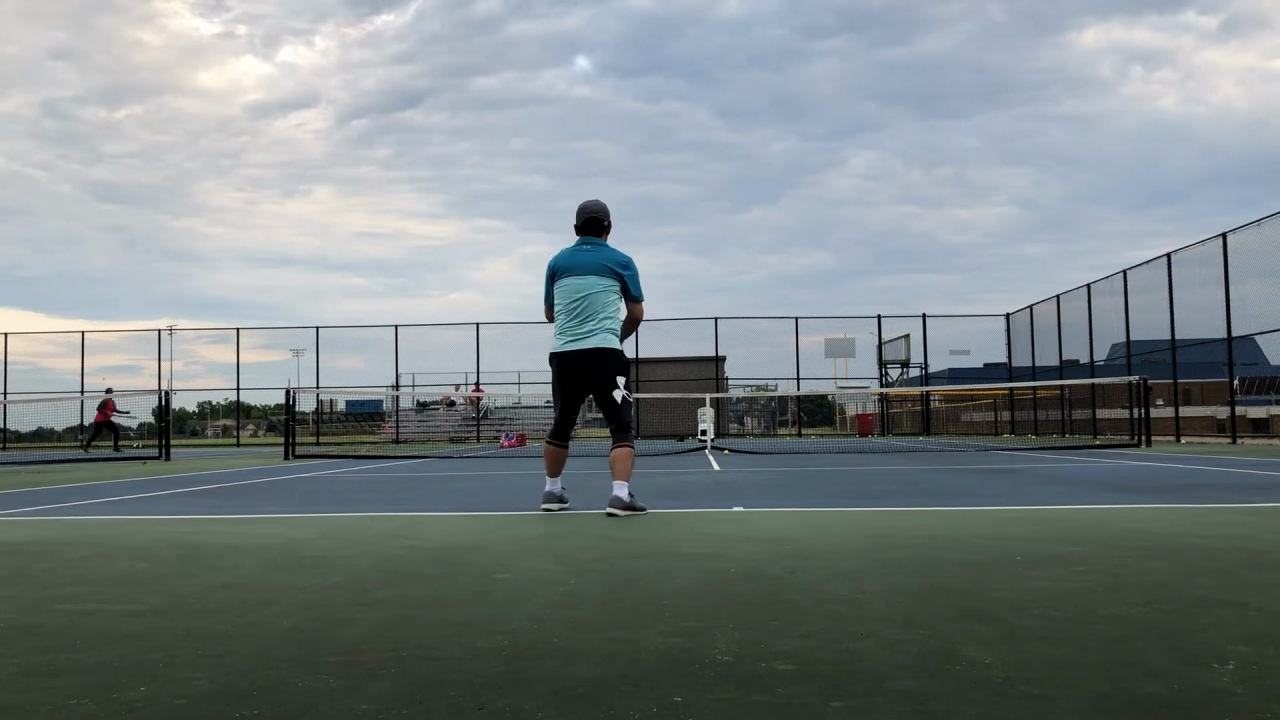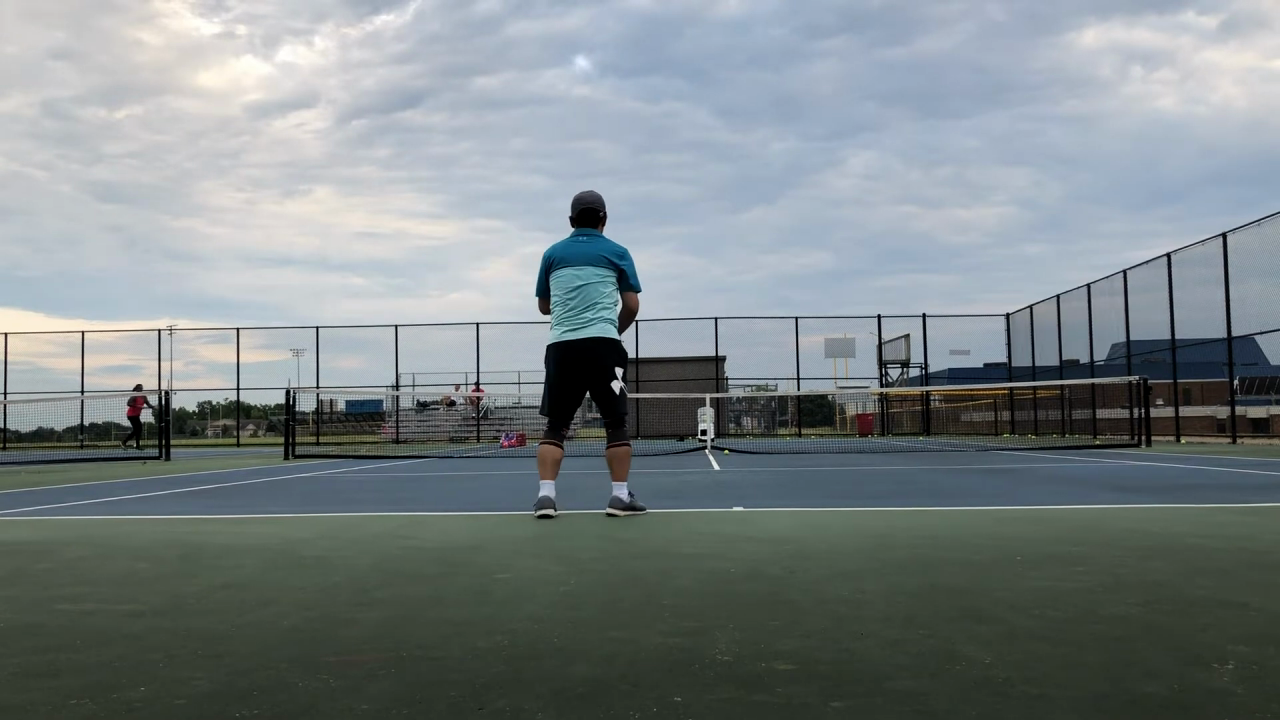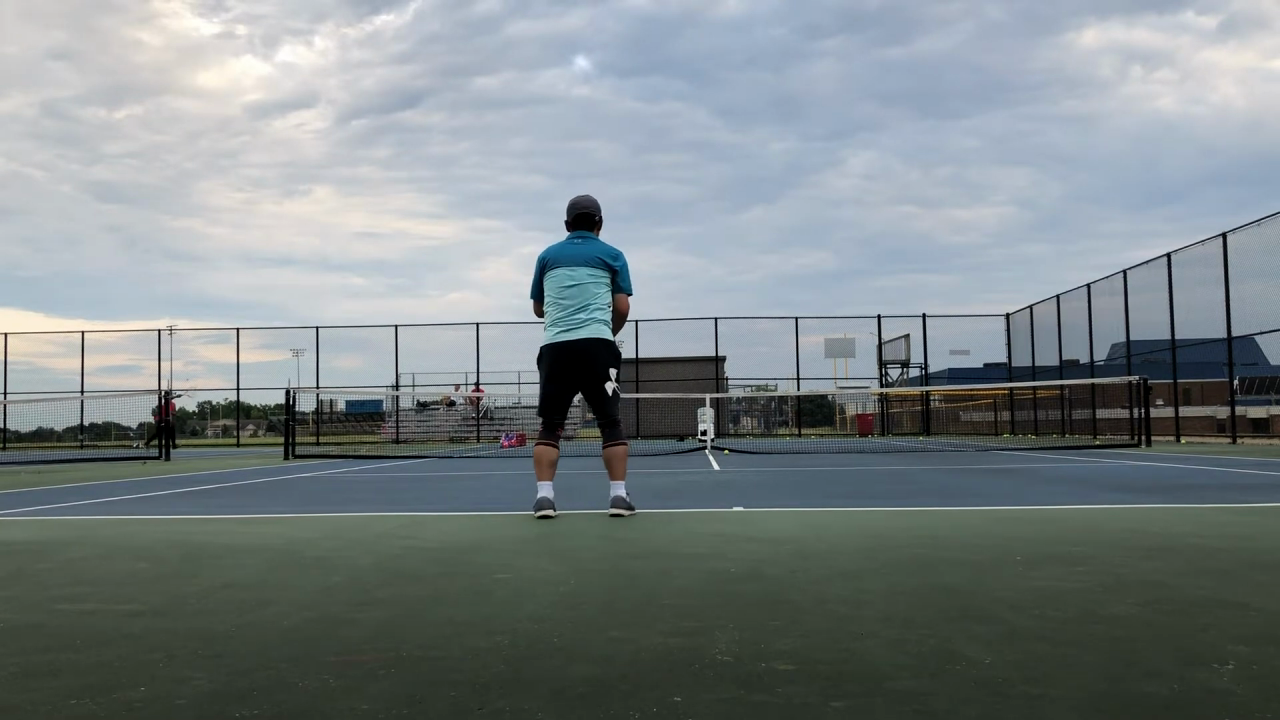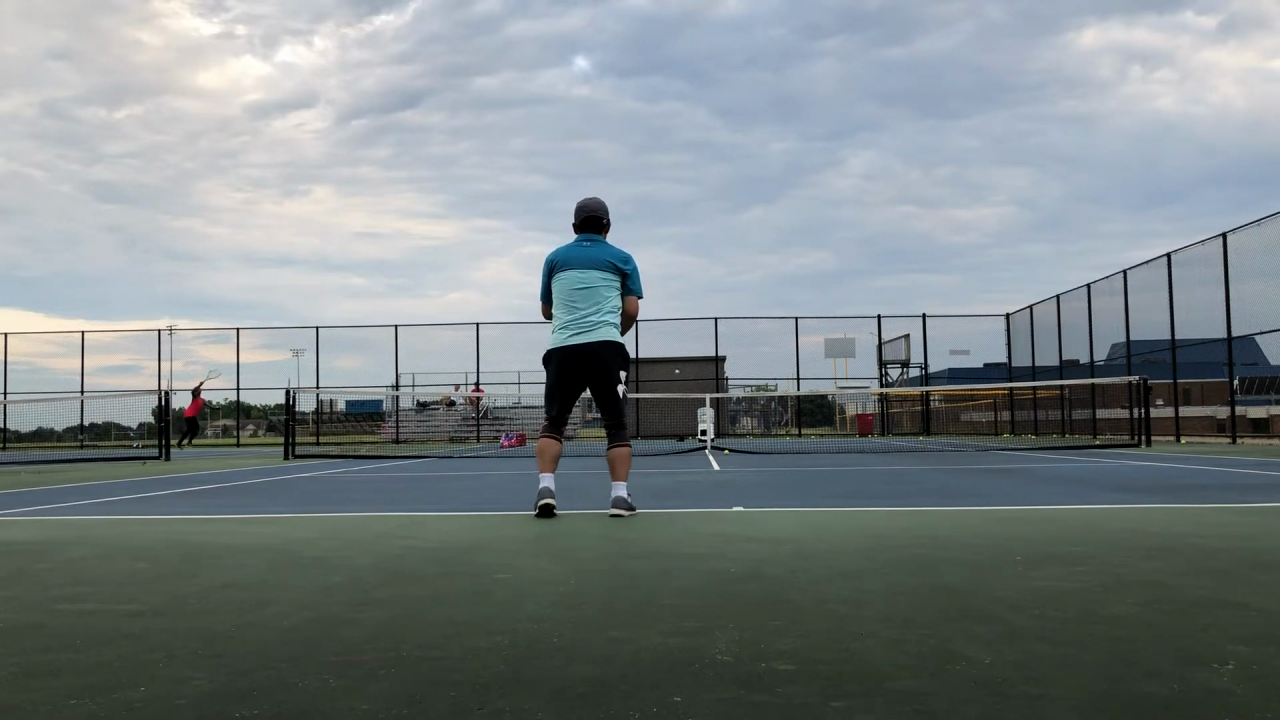
dt=0.3s
person 1, frame 1
left shoulder: (557, 262)
right shoulder: (621, 261)
left elbow: (549, 314)
right elbow: (636, 314)
right wrist: (620, 336)
left hip: (563, 354)
right hip: (604, 353)
left knee: (562, 424)
right knee: (621, 427)
left ankle: (552, 491)
right ankle: (621, 495)
person 1, frame 2
left shoulder: (552, 254)
right shoulder: (617, 253)
left elbow: (543, 306)
right elbow: (632, 305)
left hip: (562, 346)
right hip: (602, 345)
left knee: (556, 425)
right knee: (615, 421)
left ankle: (546, 495)
right ankle: (620, 496)
person 1, frame 3
left shoulder: (547, 256)
right shoulder: (612, 255)
left elbow: (538, 309)
right elbow: (622, 308)
left hip: (555, 347)
right hip: (597, 346)
left knee: (551, 425)
right knee: (610, 423)
left ankle: (544, 496)
right ankle: (619, 495)
person 1, frame 4
left shoulder: (555, 258)
right shoulder: (622, 259)
left elbow: (547, 311)
right elbow: (631, 310)
left hip: (563, 350)
right hip: (606, 348)
left knee: (553, 422)
right knee: (615, 424)
left ankle: (545, 488)
right ankle: (620, 496)
